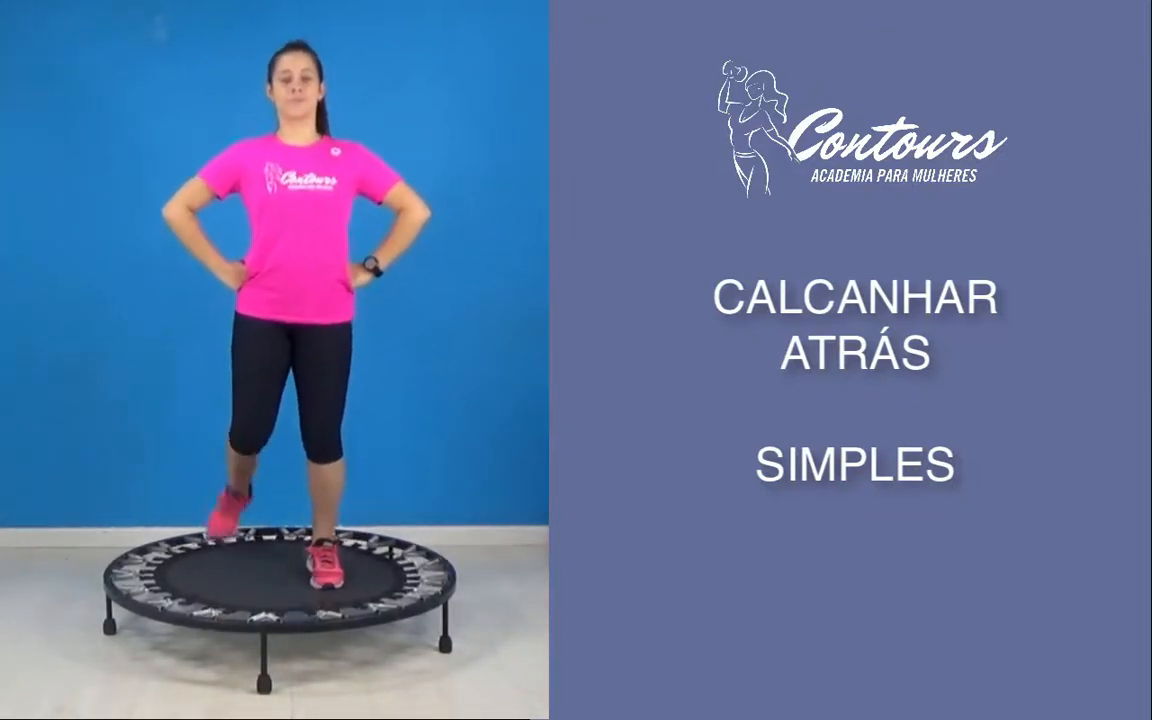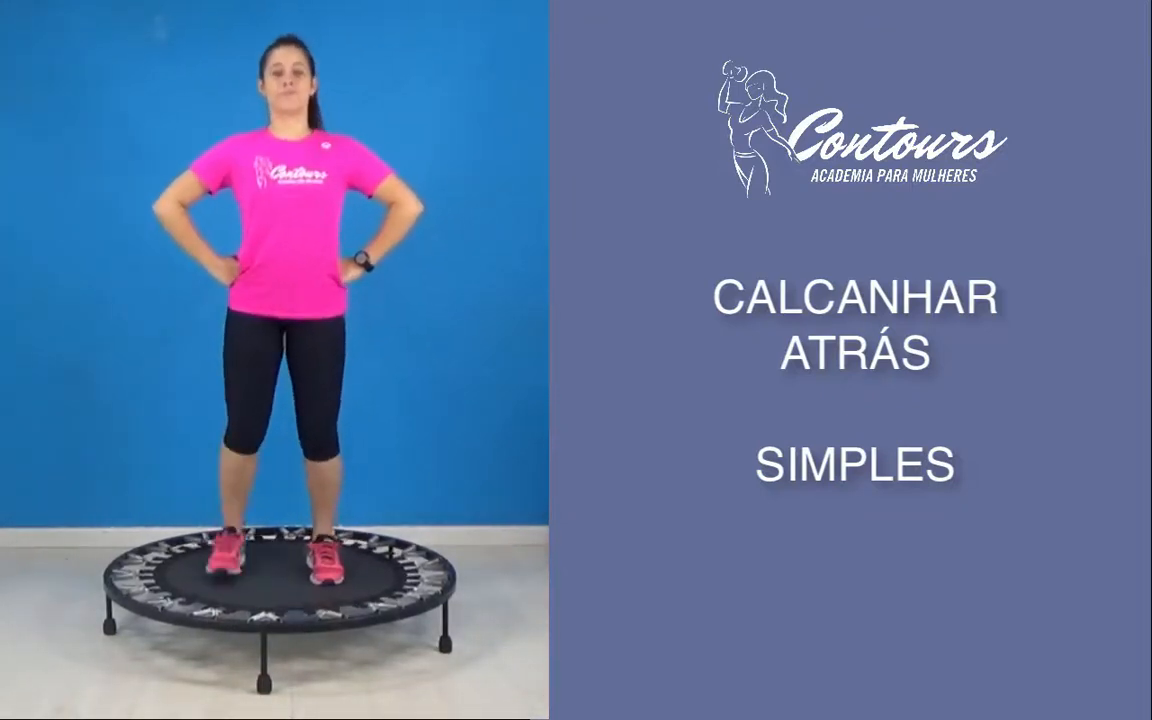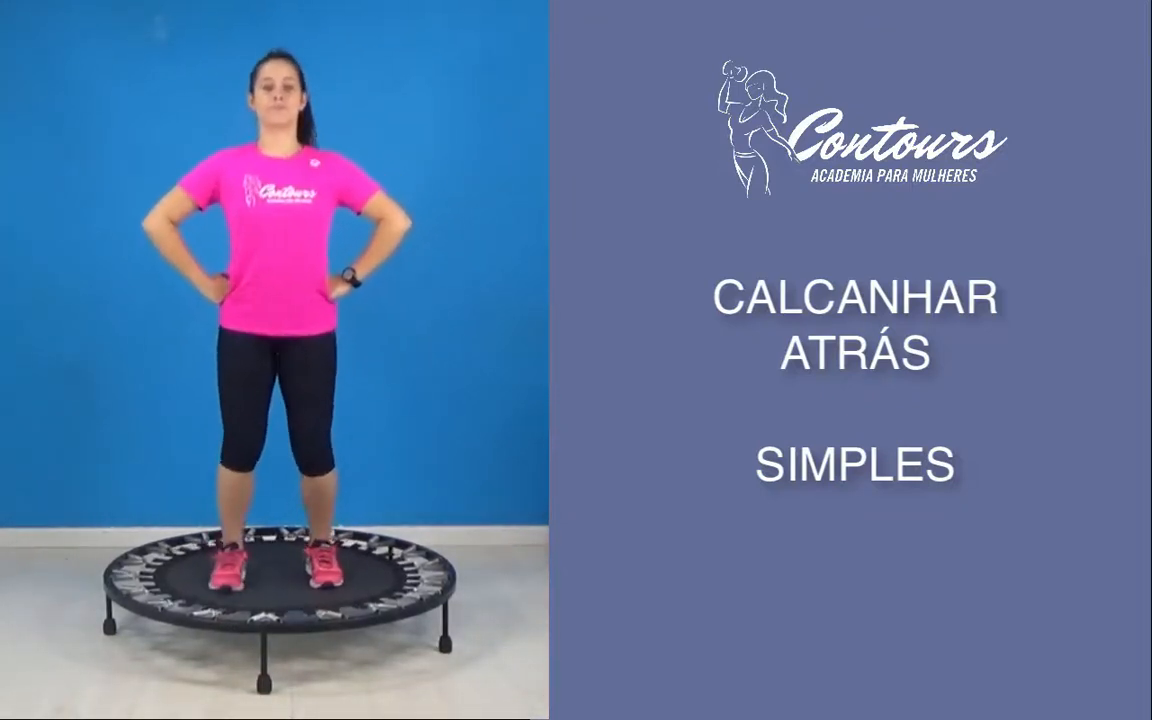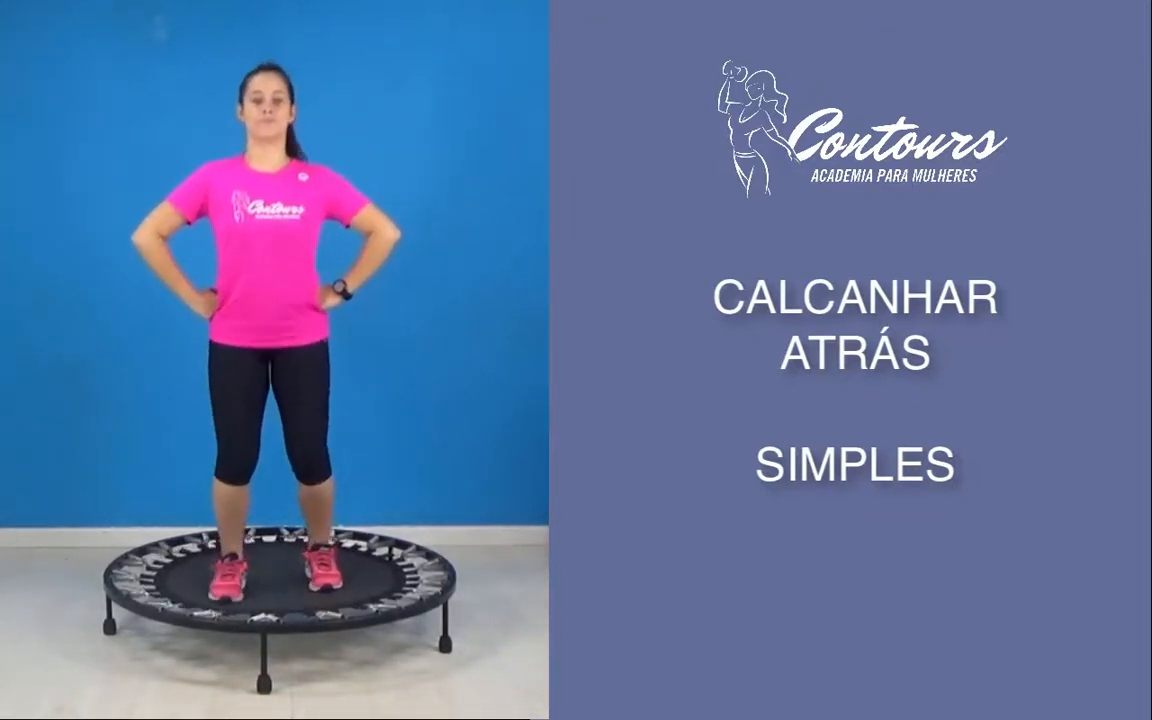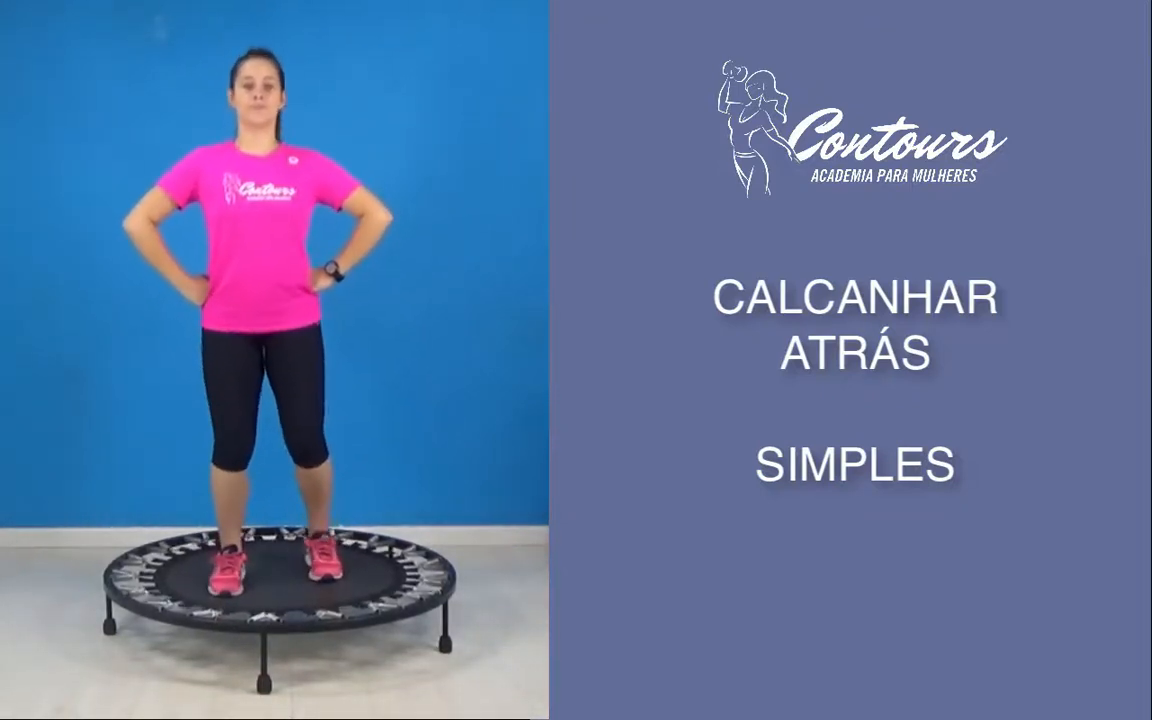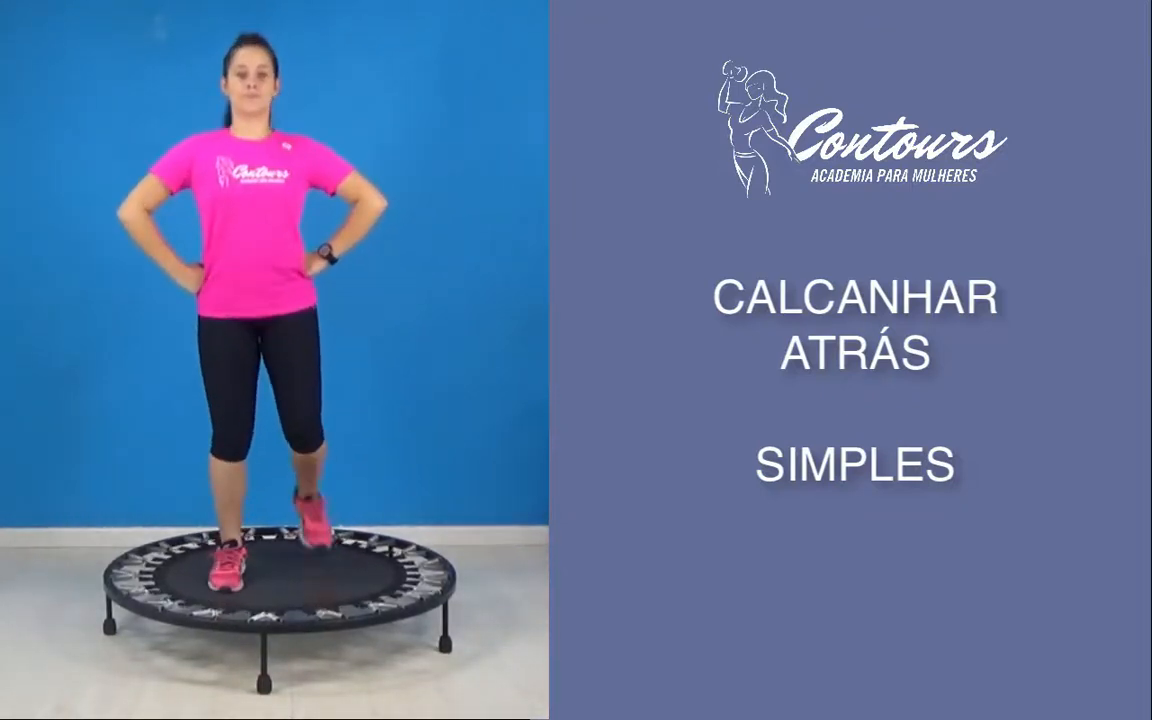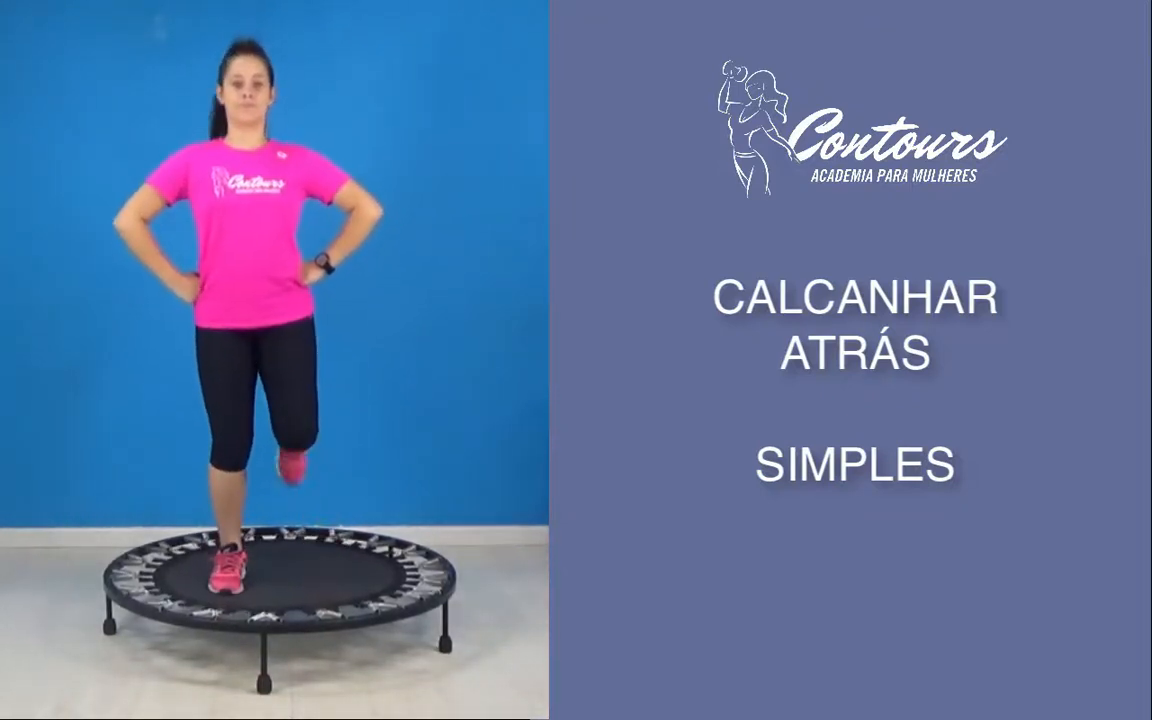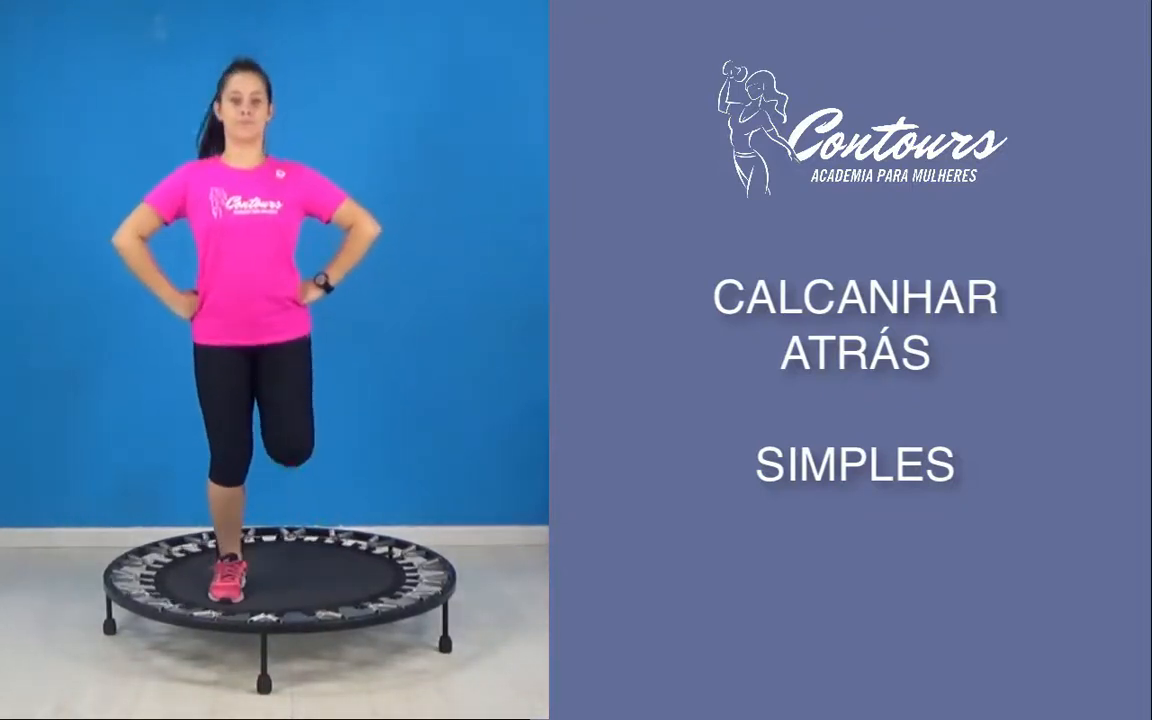
dt=0.1s
person 1, frame 1
left shoulder: (351, 158)
right shoulder: (245, 156)
left elbow: (415, 211)
right elbow: (177, 209)
left wrist: (370, 268)
right wrist: (224, 269)
left hip: (329, 319)
right hip: (260, 315)
left knee: (323, 437)
right knee: (249, 430)
left ankle: (324, 545)
right ankle: (237, 489)
person 1, frame 2
left shoulder: (342, 152)
right shoulder: (236, 151)
left elbow: (408, 206)
right elbow: (168, 206)
left wrist: (362, 262)
right wrist: (217, 265)
left hip: (321, 314)
right hip: (251, 312)
left knee: (319, 432)
right knee: (245, 428)
left ankle: (323, 542)
right ankle: (230, 533)
person 1, frame 3
left shoulder: (331, 169)
right shoulder: (225, 166)
left elbow: (396, 221)
right elbow: (158, 222)
left wrist: (350, 278)
right wrist: (205, 283)
left hip: (311, 331)
right hip: (243, 330)
left knee: (313, 447)
right knee: (241, 445)
left ankle: (322, 547)
right ankle: (231, 549)
person 1, frame 4
left shoulder: (319, 182)
right shoulder: (212, 178)
left elbow: (385, 233)
right elbow: (147, 237)
left wrist: (340, 290)
right wrist: (195, 297)
left hip: (303, 342)
right hip: (233, 343)
left knee: (310, 457)
right knee: (235, 459)
left ankle: (320, 550)
right ankle: (230, 558)
person 1, frame 5
left shoulder: (310, 166)
right shoulder: (203, 164)
left elbow: (377, 215)
right elbow: (138, 222)
left wrist: (331, 273)
right wrist: (187, 283)
left hip: (296, 326)
right hip: (226, 329)
left knee: (307, 443)
right knee: (232, 446)
left ankle: (320, 537)
right ankle: (230, 552)
person 1, frame 6
left shoulder: (303, 152)
right shoulder: (197, 151)
left elbow: (371, 201)
right elbow: (132, 211)
left wrist: (325, 257)
right wrist: (181, 272)
left hip: (291, 310)
right hip: (221, 314)
left knee: (304, 427)
right knee: (231, 433)
left ankle: (308, 496)
right ankle: (230, 547)
person 1, frame 7
left shoulder: (298, 162)
right shoulder: (193, 161)
left elbow: (367, 209)
right elbow: (129, 220)
left wrist: (322, 266)
right wrist: (177, 281)
left hip: (288, 319)
right hip: (219, 324)
left knee: (298, 432)
right knee: (230, 443)
left ankle: (290, 451)
right ankle: (230, 550)
person 1, frame 8
left shoulder: (297, 179)
right shoulder: (191, 179)
left elbow: (366, 227)
right elbow: (127, 238)
left wrist: (322, 283)
right wrist: (175, 298)
left hip: (285, 337)
right hip: (217, 340)
left knee: (291, 446)
right knee: (229, 457)
left ankle: (286, 428)
right ankle: (229, 560)
